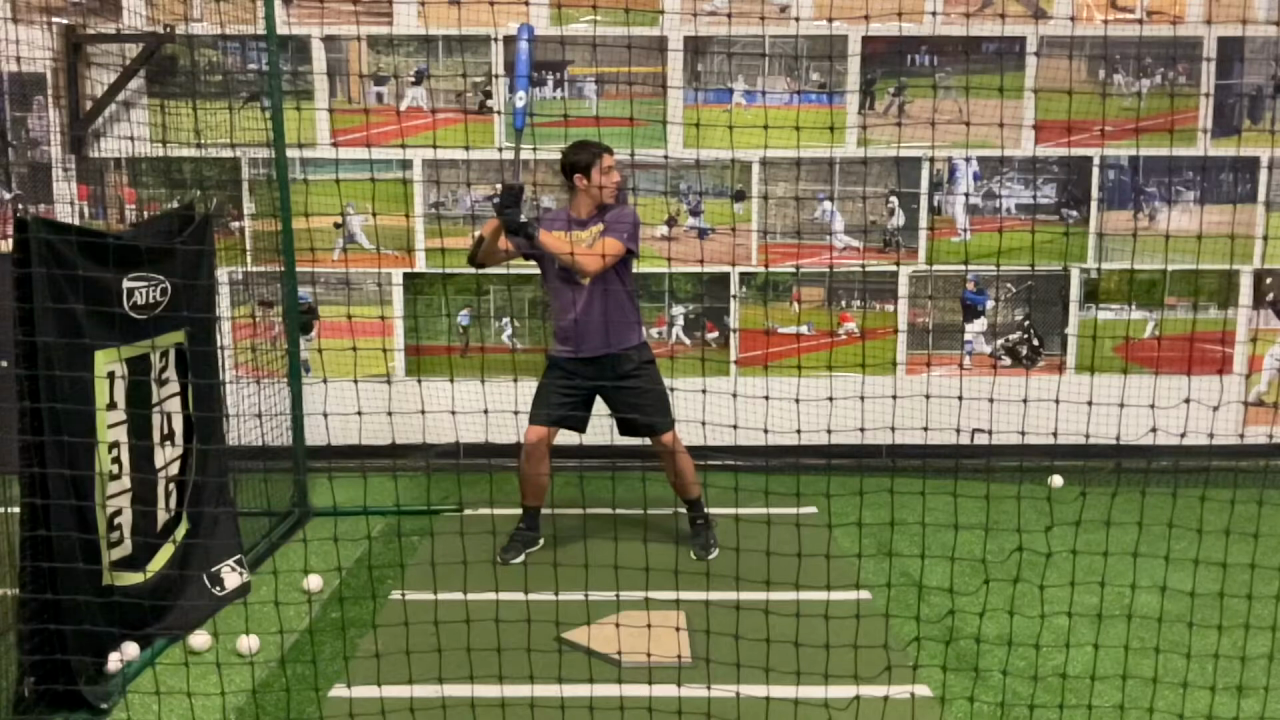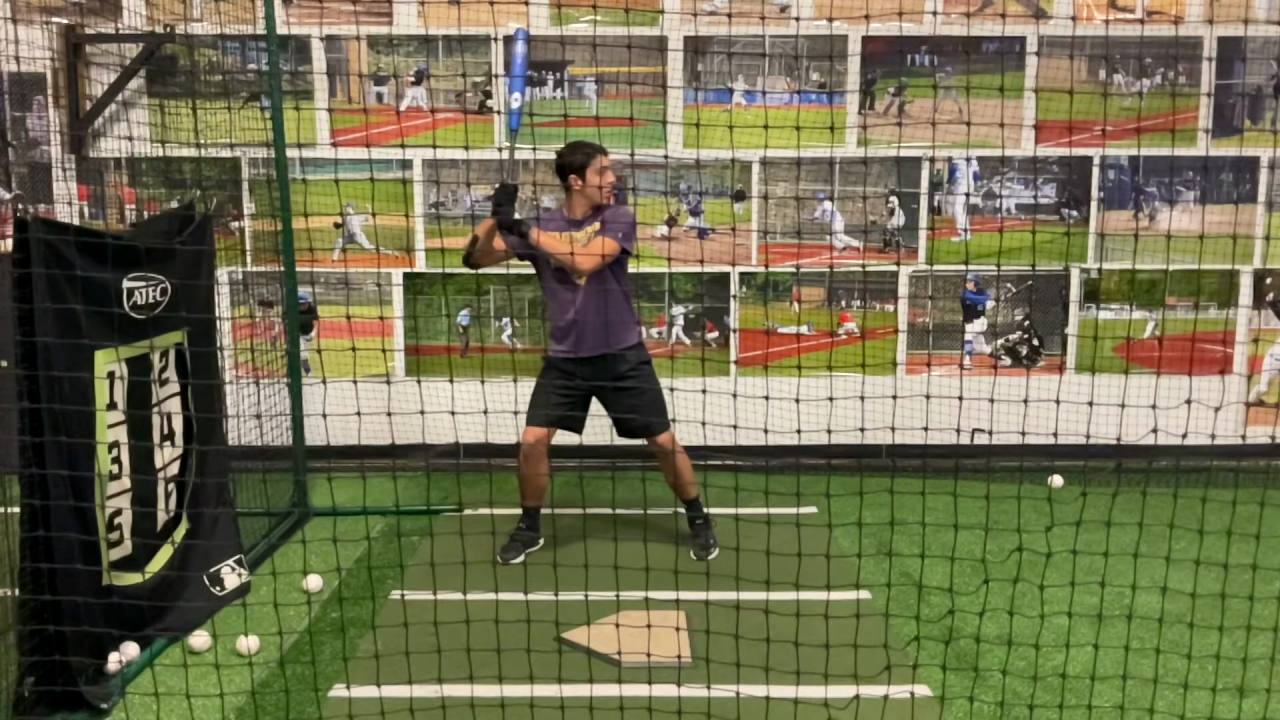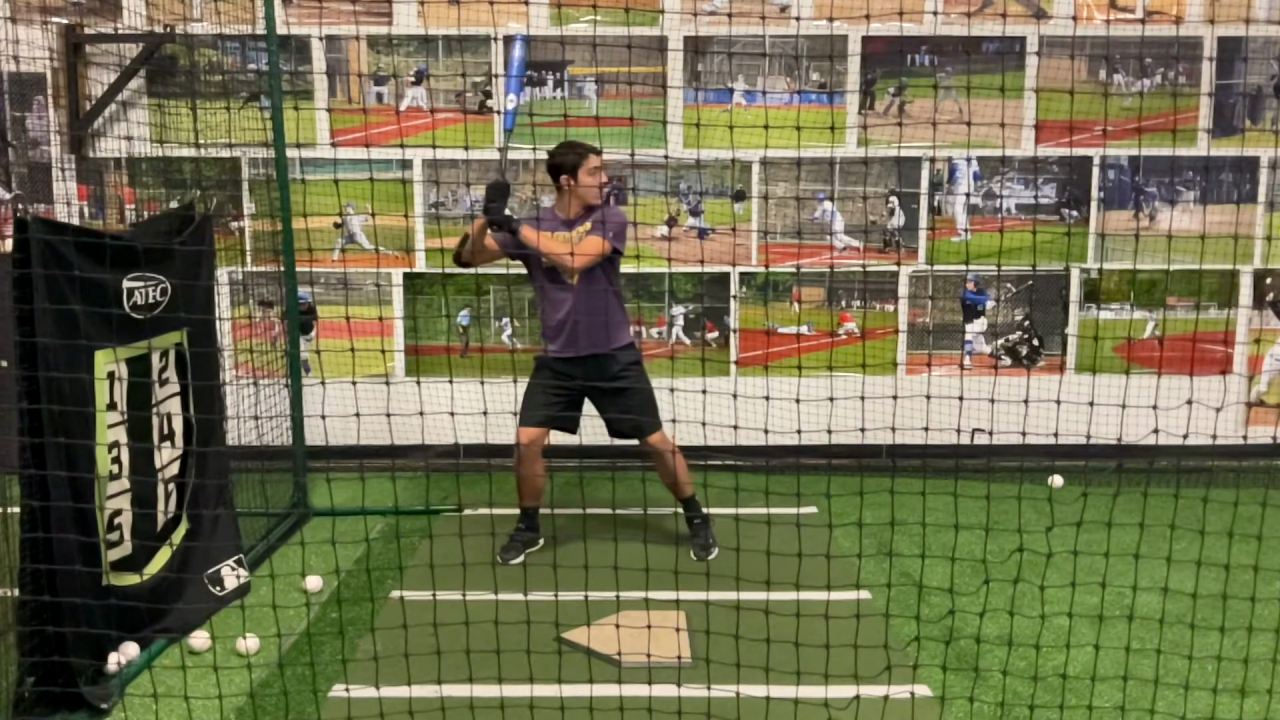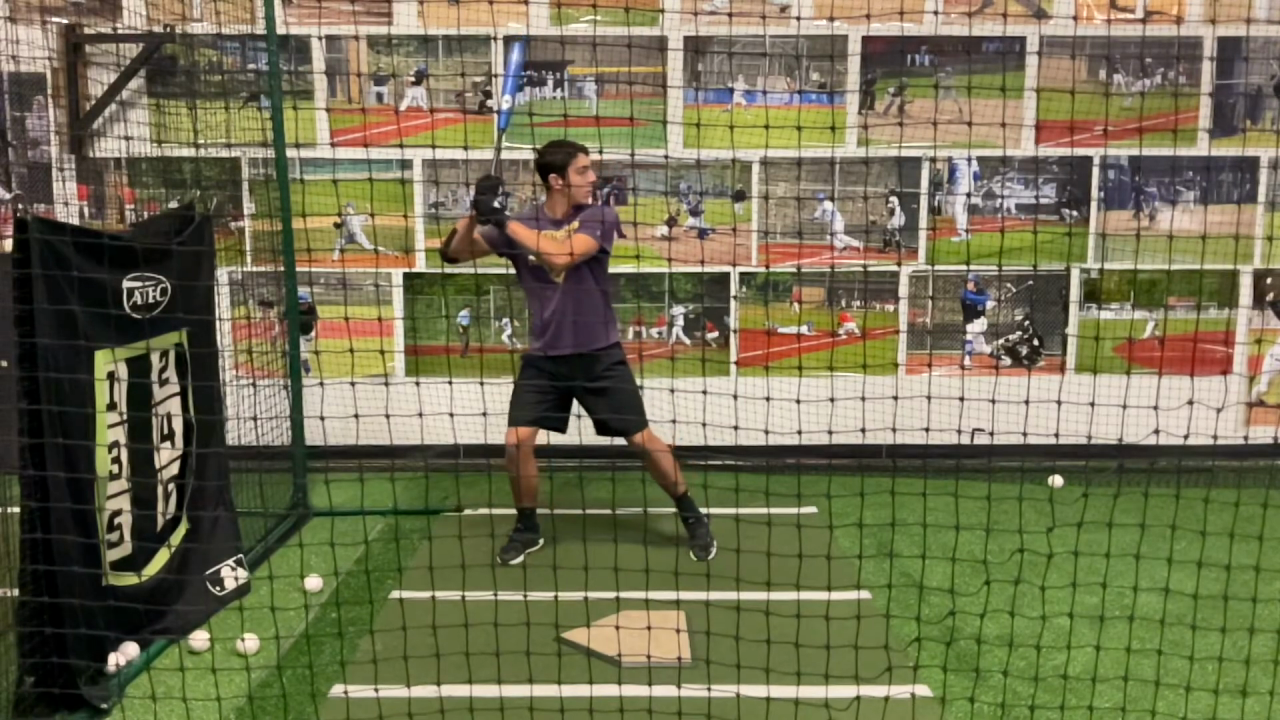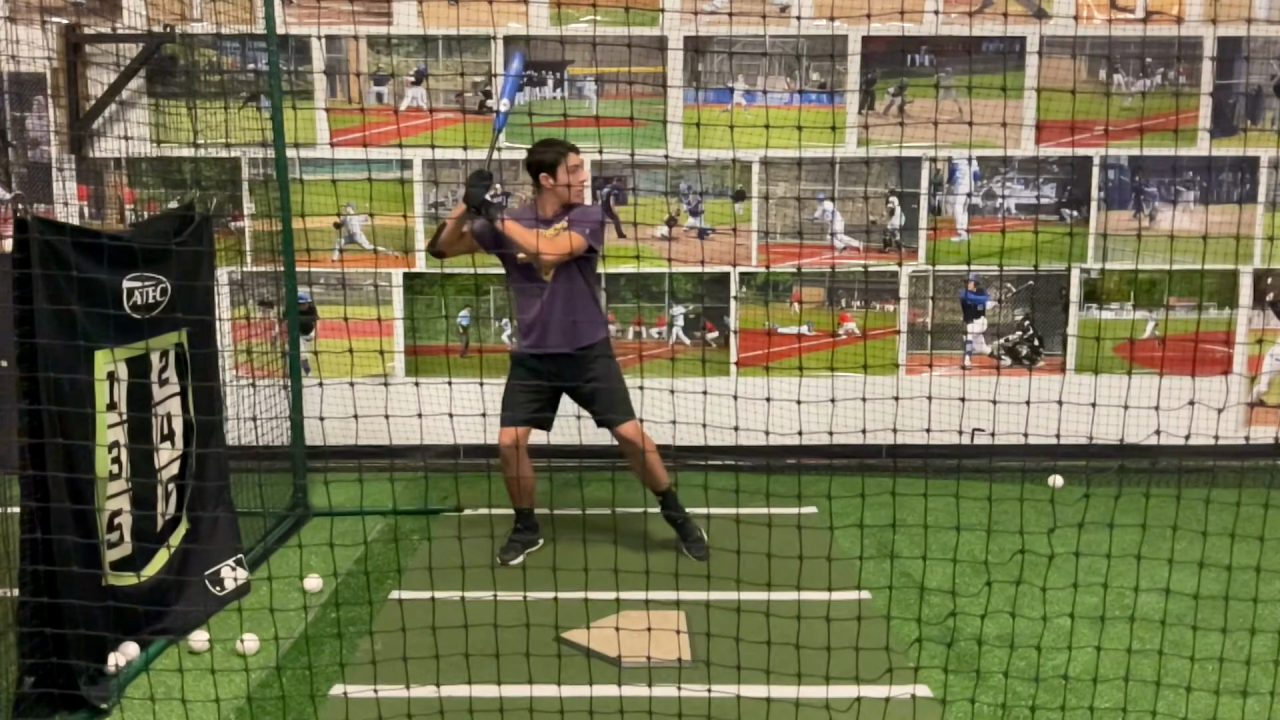
dt=1s
person 1, frame 1
left shoulder: (623, 218)
right shoulder: (546, 224)
left elbow: (591, 263)
right elbow: (481, 258)
left wrist: (532, 232)
right wrist: (501, 216)
left hip: (625, 355)
right hip: (568, 358)
left knee: (667, 441)
right knee: (535, 440)
left ankle: (700, 521)
right ankle: (529, 528)
person 1, frame 2
left shoulder: (620, 219)
right shoulder: (542, 226)
left elbow: (585, 262)
right elbow: (476, 258)
left wrist: (527, 231)
right wrist: (497, 216)
left hip: (622, 356)
right hip: (565, 359)
left knee: (664, 442)
right knee: (532, 441)
left ankle: (699, 521)
right ankle: (529, 528)
person 1, frame 3
left shoulder: (611, 219)
right shoulder: (533, 225)
left elbow: (575, 260)
right elbow: (467, 257)
left wrist: (515, 227)
right wrist: (488, 216)
left hip: (614, 356)
right hip: (558, 358)
left knee: (657, 442)
right knee: (527, 441)
left ankle: (697, 519)
right ankle: (528, 528)
person 1, frame 4
left shoulder: (600, 218)
right shoulder: (521, 223)
left elbow: (561, 256)
right elbow: (453, 253)
left wrist: (504, 220)
right wrist: (476, 212)
left hip: (600, 355)
right hip: (544, 357)
left knee: (643, 440)
right knee: (517, 442)
left ankle: (692, 517)
right ankle: (527, 528)
person 1, frame 5
left shoulder: (589, 217)
right shoulder: (507, 222)
left elbow: (550, 252)
right elbow: (441, 248)
left wrist: (496, 215)
right wrist: (468, 204)
left hip: (588, 351)
right hip: (533, 355)
left knee: (630, 434)
right knee: (510, 442)
left ankle: (676, 514)
right ankle: (526, 528)
